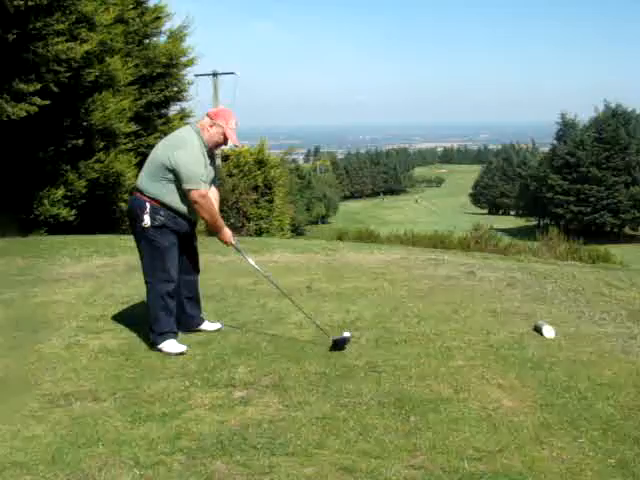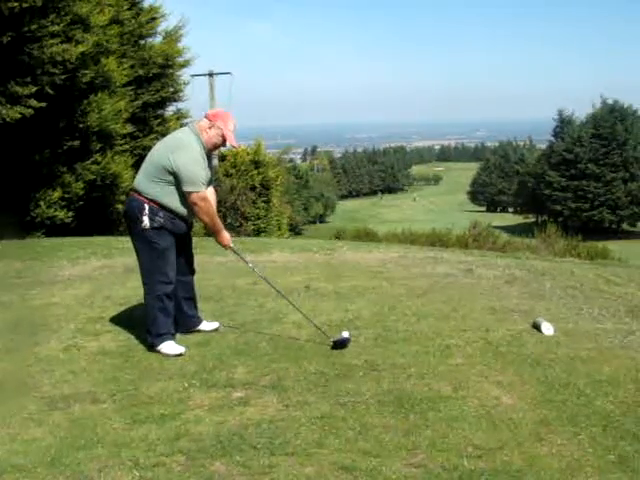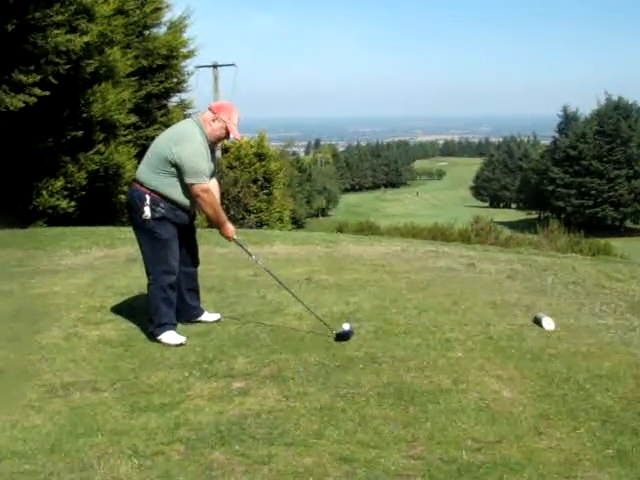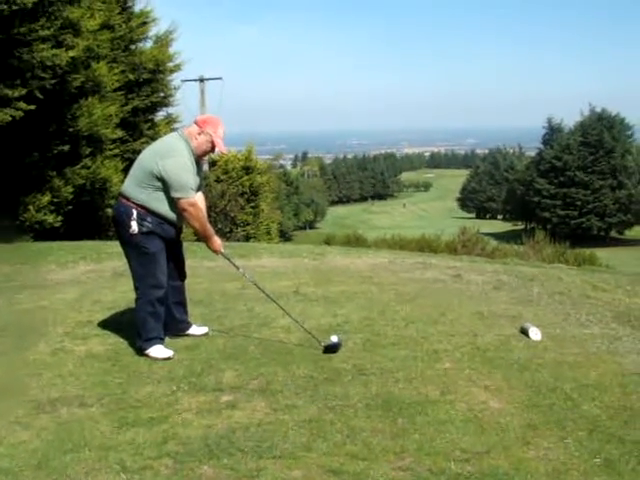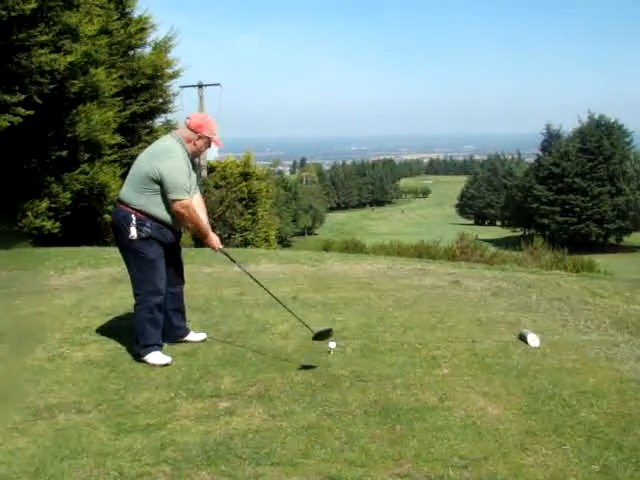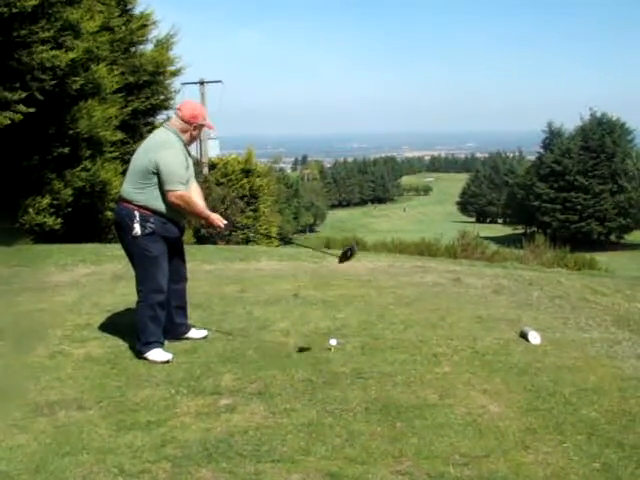
dt=0.4s
person 1, frame 1
left shoulder: (203, 146)
right shoulder: (187, 148)
left elbow: (210, 188)
right elbow: (198, 198)
left wrist: (215, 224)
right wrist: (220, 229)
left hip: (178, 217)
right hip: (154, 215)
left knee: (187, 270)
right knee: (163, 276)
left ankle: (190, 319)
right ankle: (162, 335)
person 1, frame 2
left shoulder: (199, 146)
right shoulder: (188, 150)
left elbow: (207, 190)
right elbow: (198, 200)
left wrist: (214, 227)
right wrist: (219, 232)
left hip: (172, 216)
right hip: (150, 215)
left knee: (183, 271)
right knee: (161, 278)
left ankle: (188, 321)
right ankle: (160, 337)
person 1, frame 3
left shoulder: (203, 138)
right shoulder: (191, 142)
left elbow: (211, 181)
right elbow: (201, 192)
left wrist: (218, 218)
right wrist: (223, 224)
left hip: (175, 207)
right hip: (152, 206)
left knee: (187, 261)
right knee: (164, 268)
left ankle: (189, 311)
right ankle: (161, 326)
person 1, frame 4
left shoulder: (189, 152)
right shoulder: (176, 156)
left elbow: (197, 195)
right elbow: (188, 206)
left wrist: (206, 233)
right wrist: (210, 238)
left hip: (162, 221)
right hip: (139, 221)
left knee: (174, 275)
right knee: (153, 282)
left ankle: (177, 324)
right ankle: (149, 341)
person 1, frame 5
left shoulder: (181, 153)
right shoulder: (172, 158)
left elbow: (194, 195)
right elbow: (182, 206)
left wrist: (207, 230)
right wrist: (206, 236)
left hip: (161, 227)
right hip: (138, 227)
left knee: (173, 281)
right knee: (152, 288)
left ankle: (175, 330)
right ankle: (147, 347)
person 1, frame 6
left shoulder: (173, 142)
right shoulder: (169, 149)
left elbow: (190, 184)
right elbow: (177, 196)
left wrist: (205, 213)
right wrist: (207, 216)
left hip: (163, 222)
right hip: (143, 223)
left knee: (175, 278)
right knee: (154, 285)
left ankle: (176, 327)
right ankle: (149, 344)
